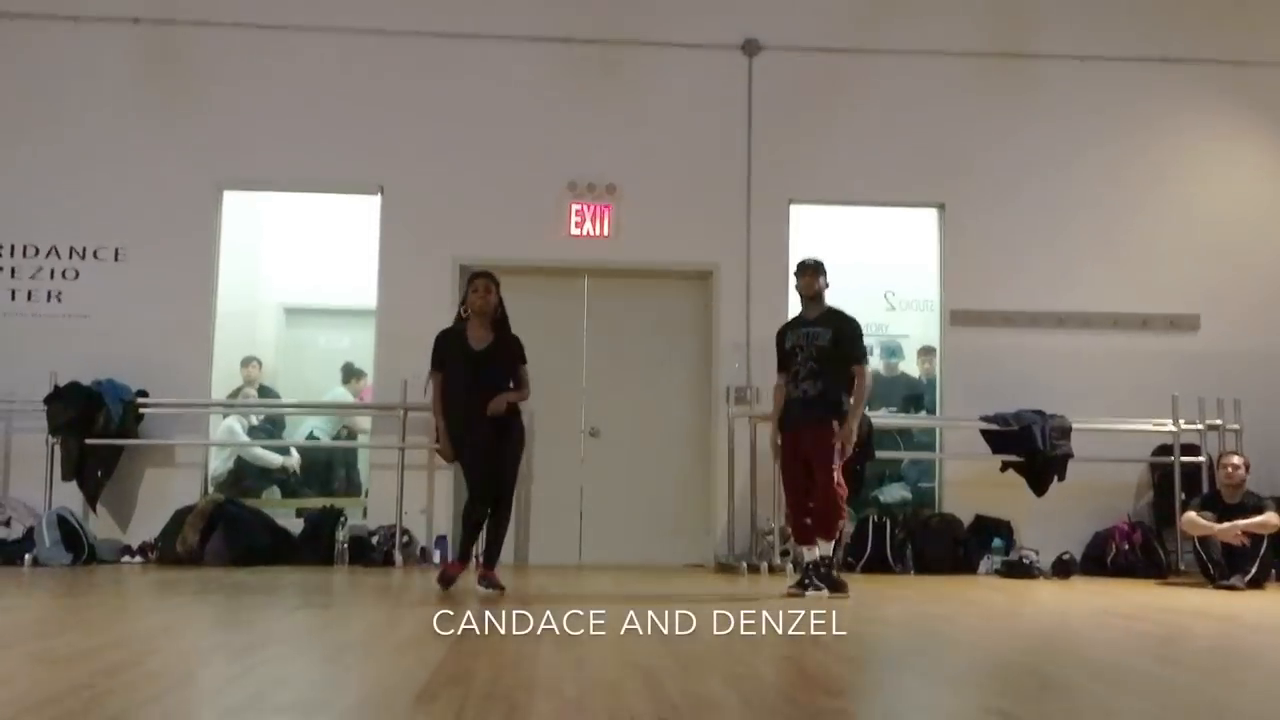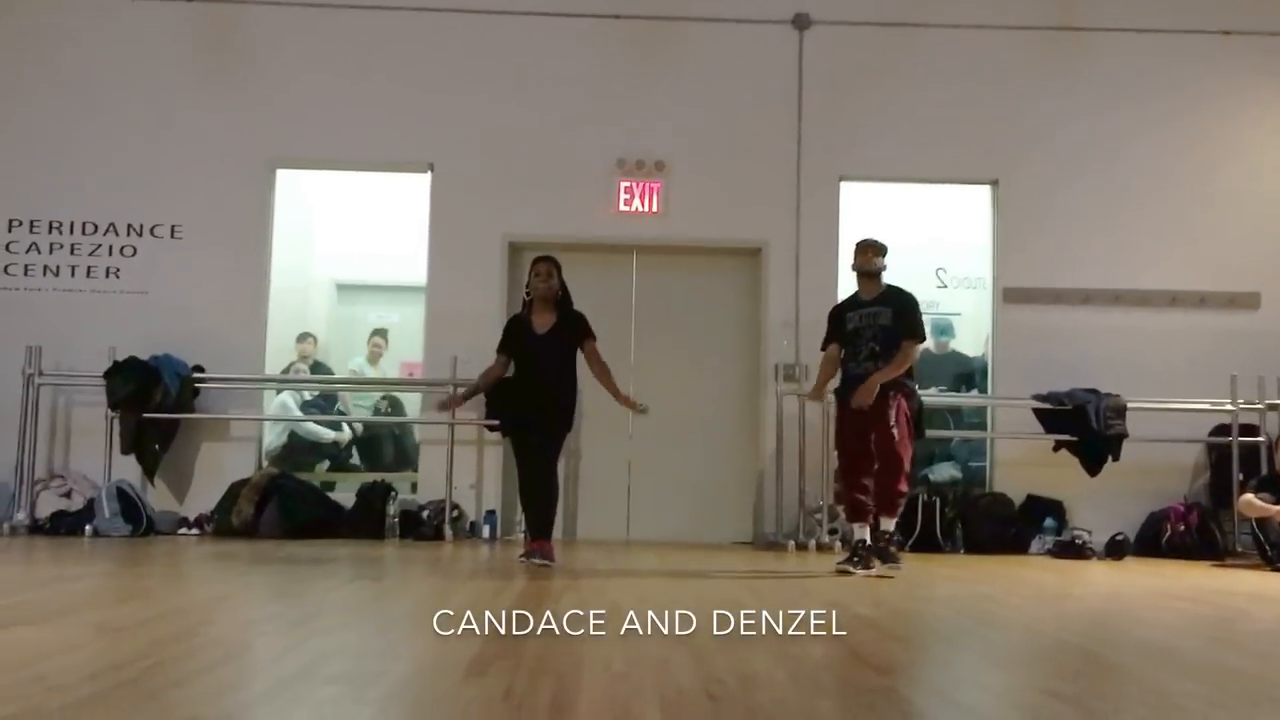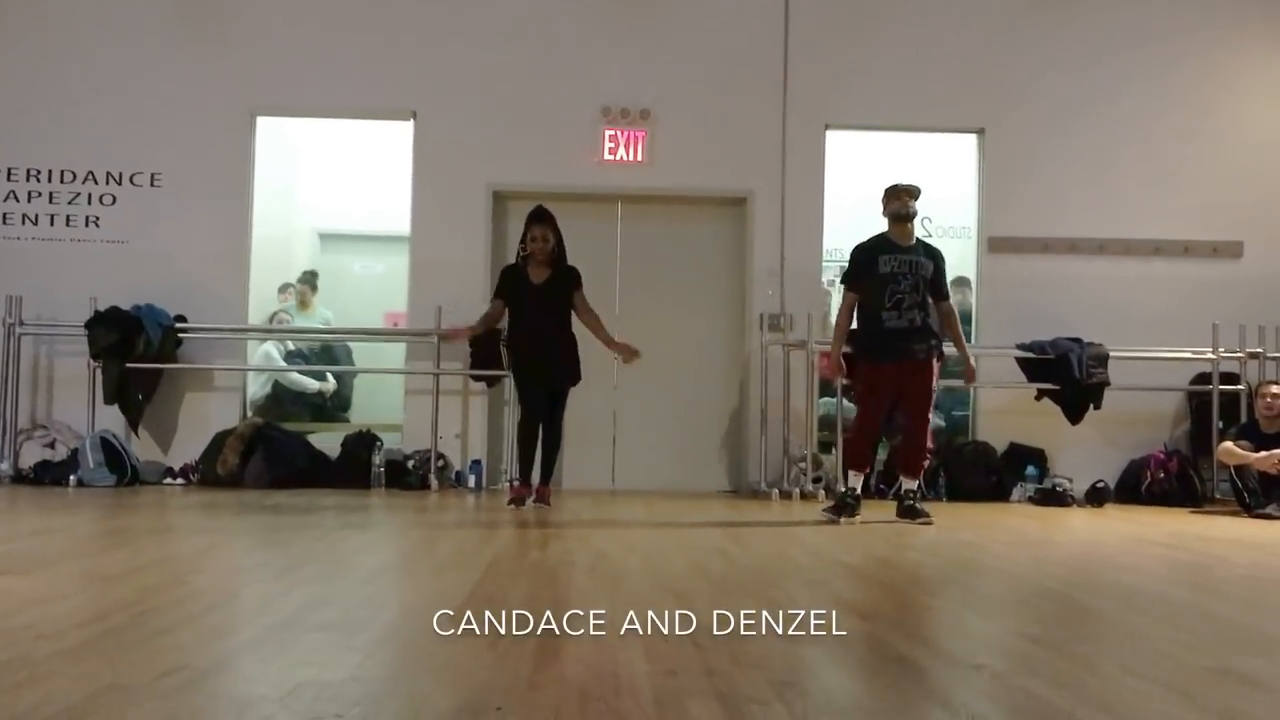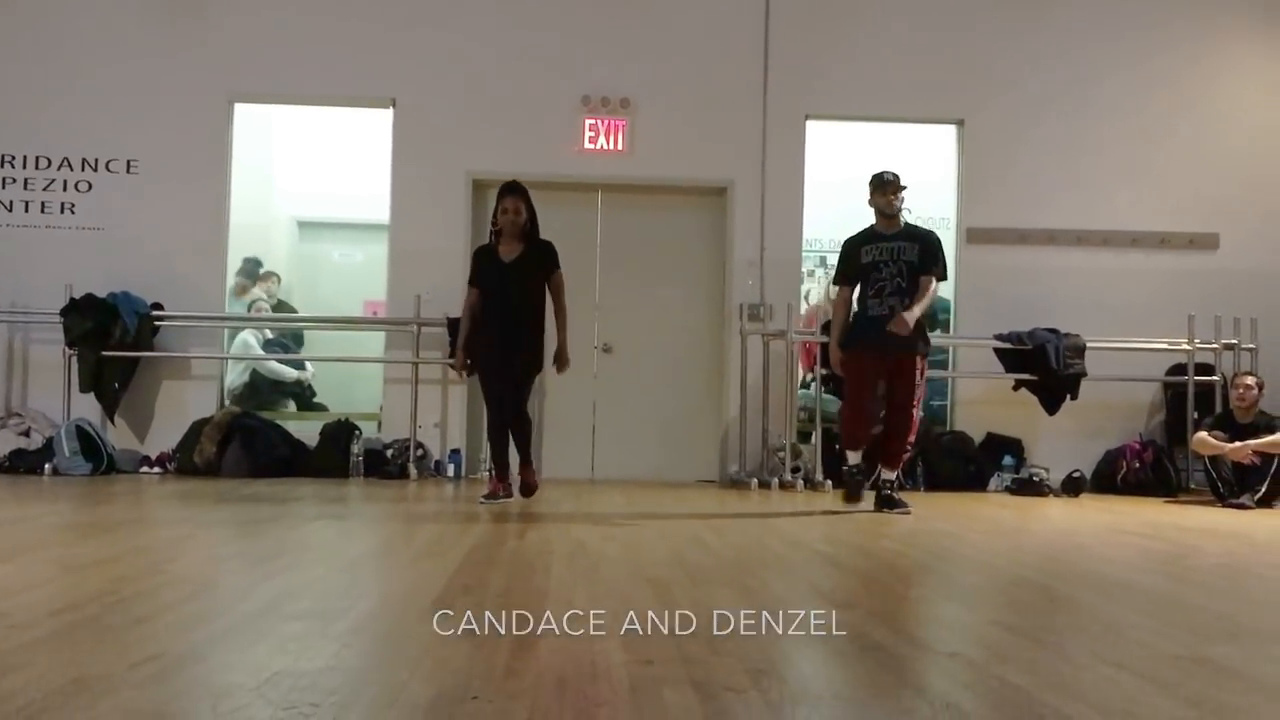
dt=0.7s
person 1, frame 1
left shoulder: (844, 325)
right shoulder: (786, 331)
left elbow: (862, 376)
left wrist: (852, 423)
right wrist: (774, 429)
left hip: (830, 422)
right hip: (794, 424)
left knee: (828, 489)
right knee: (798, 498)
left ankle: (826, 564)
right ankle: (810, 568)
person 1, frame 2
left shoulder: (902, 302)
right shoulder: (841, 311)
left elbow: (909, 352)
right elbow: (831, 355)
left wrist: (876, 381)
right wrist: (821, 383)
left hip: (891, 391)
right hip: (851, 398)
left knee: (892, 458)
right knee: (852, 471)
left ankle: (885, 537)
right ankle: (862, 546)
person 1, frame 3
left shoulder: (932, 255)
right shoulder: (867, 252)
left elbow: (944, 307)
right elbow: (849, 303)
left wrist: (964, 354)
right wrist: (835, 350)
left hip: (921, 353)
right hip: (875, 353)
left knee: (918, 428)
right knee: (866, 424)
left ankle: (909, 498)
right ankle: (851, 495)
person 1, frame 4
left shoulder: (925, 240)
right shoulder: (855, 245)
left elbow: (928, 287)
right elbow: (843, 297)
left wrist: (912, 314)
right wrist: (835, 343)
left hip: (909, 342)
right hip: (864, 340)
left knee: (903, 416)
right knee: (856, 407)
left ankle: (887, 487)
right ankle: (855, 471)
person 2, frame 1
left shoulder: (510, 342)
right shoulder: (448, 339)
left elbow: (524, 388)
right elbow: (438, 391)
left wrist: (507, 396)
right wrist: (443, 435)
left hip: (506, 430)
right hip: (468, 431)
left knee: (503, 498)
right knee: (480, 495)
left ankle: (488, 568)
right ankle: (460, 559)
person 2, frame 2
left shoulder: (574, 321)
right shoulder: (515, 324)
left elbow: (595, 361)
right elbow: (497, 368)
left wrist: (618, 394)
right wrist: (464, 395)
left hip: (556, 408)
right hip: (521, 408)
left knee: (546, 468)
right knee: (527, 473)
left ankle: (546, 540)
right ankle: (534, 540)
person 2, frame 3
left shoulder: (568, 274)
right shoulder: (510, 274)
left elbow: (583, 311)
right elbow: (495, 312)
left wrist: (610, 342)
right wrist: (473, 330)
left hip: (561, 358)
right hip: (525, 358)
left knee: (553, 421)
right knee: (530, 415)
left ankle: (544, 486)
right ankle: (523, 484)
person 2, frame 4
left shoulder: (543, 252)
right shoulder: (482, 255)
left elbow: (558, 300)
right elbow: (472, 303)
left wrist: (562, 344)
right wrist: (461, 347)
left hip: (525, 343)
right hip: (488, 343)
left knee: (516, 407)
right knee: (496, 410)
left ankle: (527, 470)
right ankle: (501, 480)
